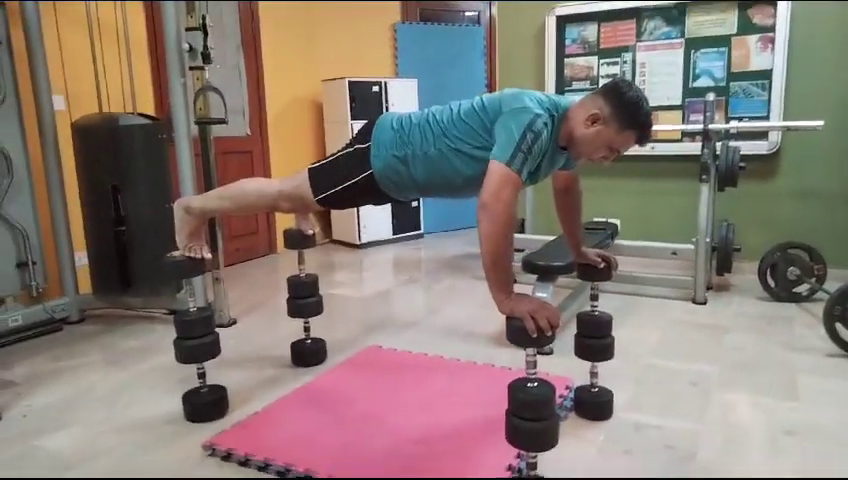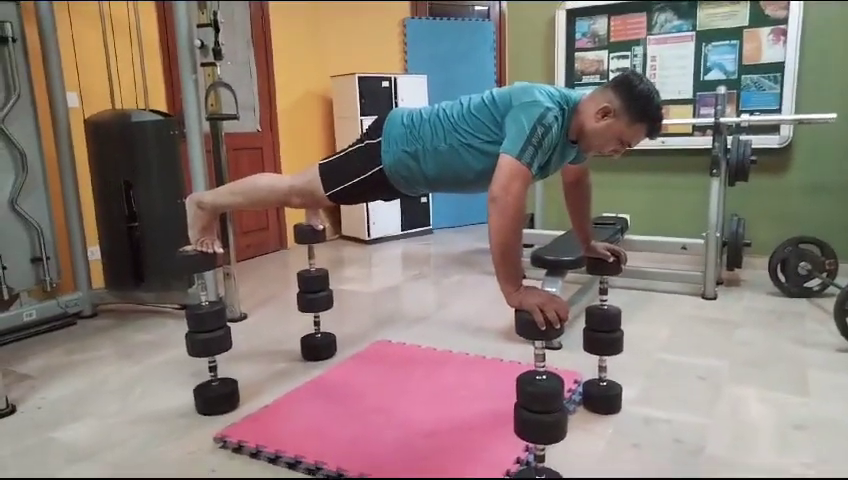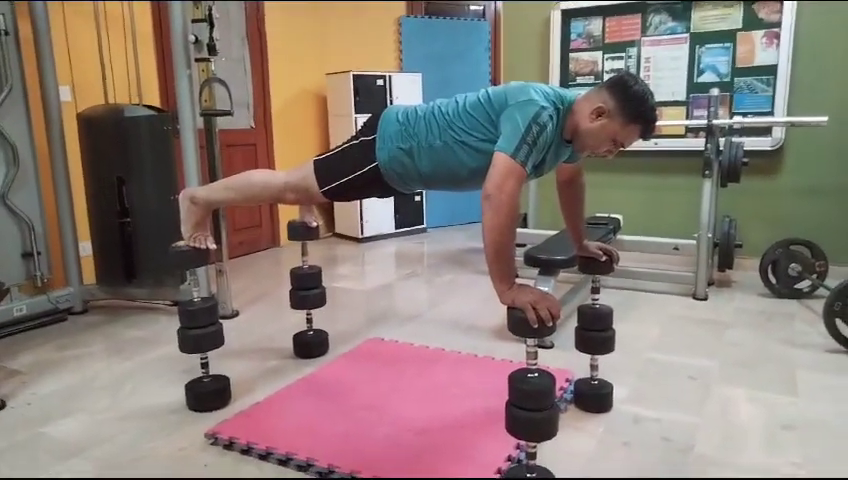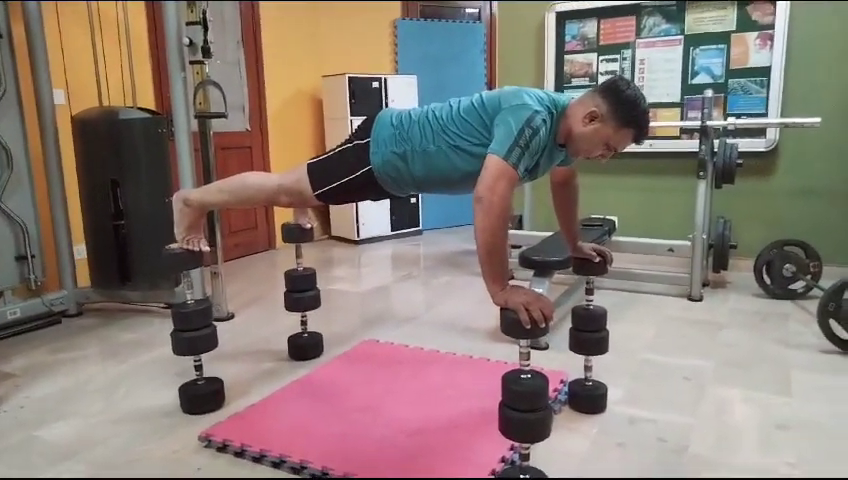
dt=0.3s
person 1, frame 1
left shoulder: (567, 127)
right shoulder: (532, 120)
left elbow: (566, 186)
right elbow: (494, 205)
left wrist: (579, 250)
right wrist: (506, 297)
left hip: (402, 165)
right hip: (387, 155)
right knee: (287, 193)
right ankle: (194, 208)
person 1, frame 2
left shoulder: (577, 122)
right shoulder: (543, 113)
left elbow: (575, 181)
right elbow: (503, 197)
left wrist: (588, 244)
right wrist: (514, 290)
left hip: (411, 159)
right hip: (398, 150)
right knee: (299, 189)
right ankle: (205, 203)
person 1, frame 3
left shoulder: (572, 121)
right shoulder: (538, 112)
left elbow: (569, 179)
right elbow: (498, 196)
left wrist: (580, 243)
right wrist: (507, 287)
left hip: (409, 156)
right hip: (392, 146)
right knee: (292, 184)
right ankle: (198, 198)
person 1, frame 4
left shoulder: (566, 125)
right shoulder: (532, 117)
left elbow: (563, 181)
right elbow: (489, 197)
left wrist: (575, 244)
right wrist: (500, 288)
left hip: (400, 158)
right hip: (386, 150)
right knee: (287, 187)
right ankle: (193, 200)
